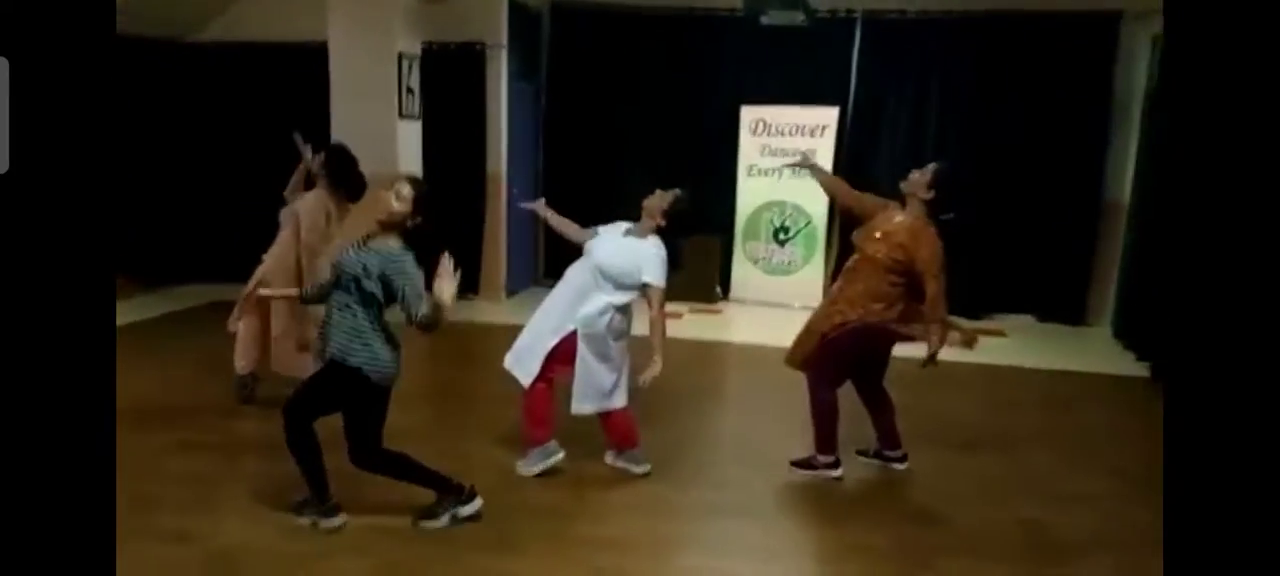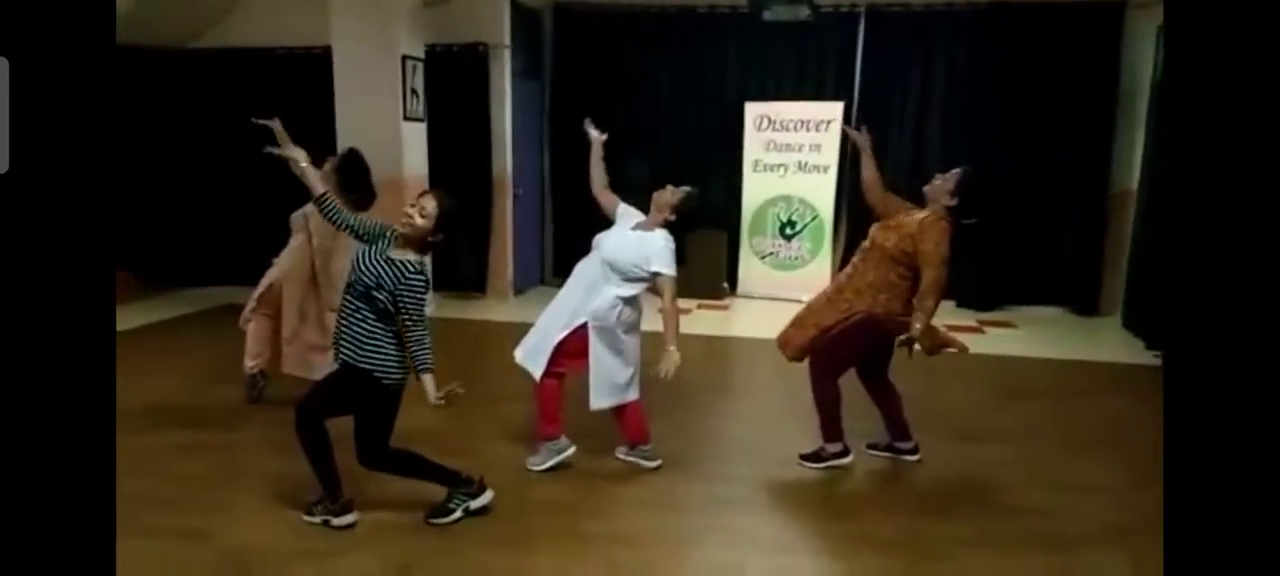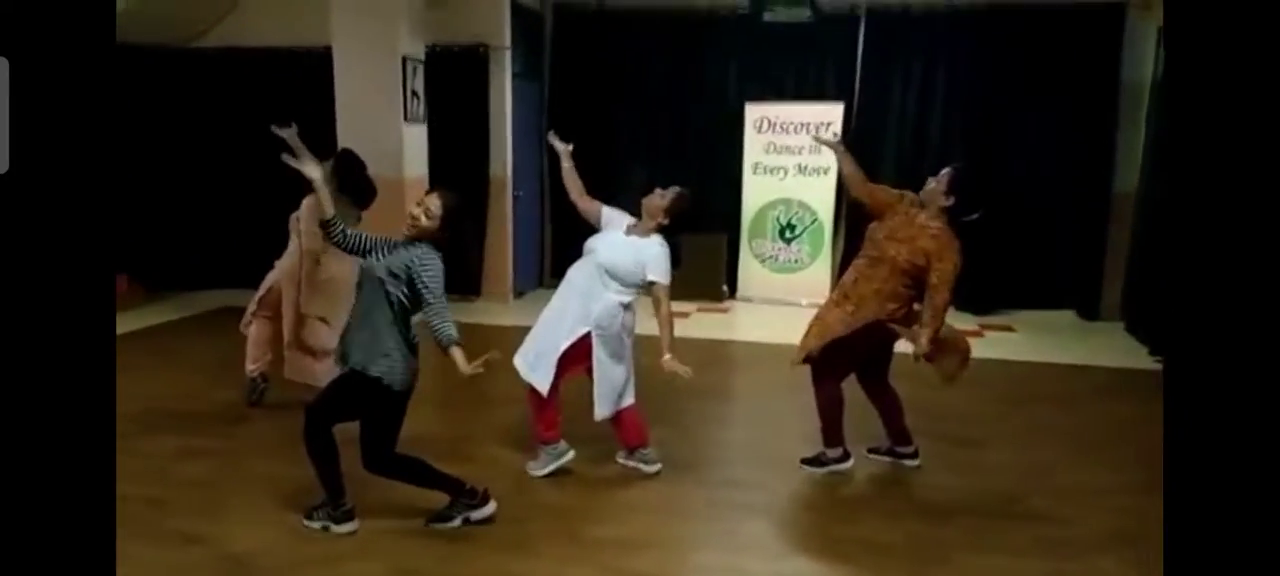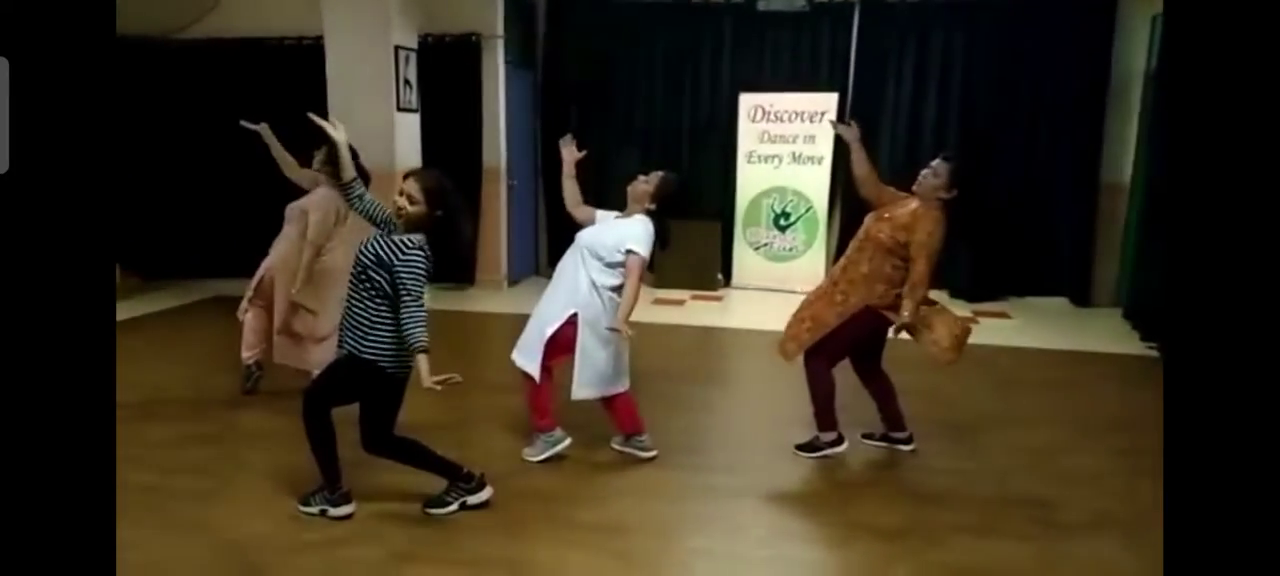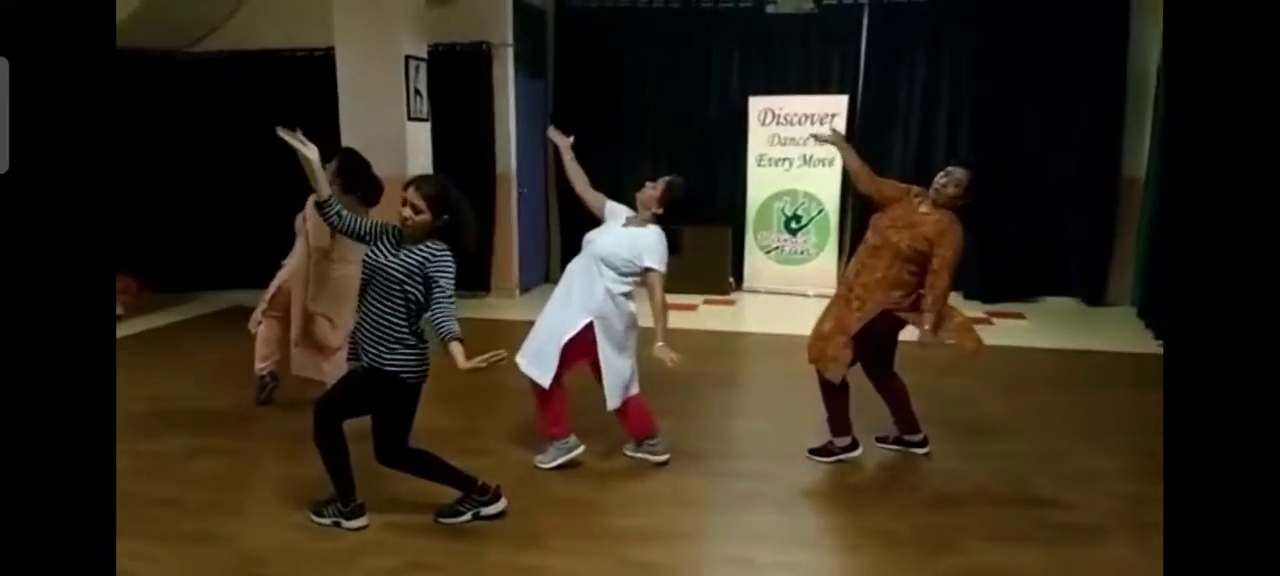
dt=0.5s
person 1, frame 1
left shoulder: (400, 259)
right shoulder: (365, 244)
left elbow: (421, 319)
right elbow: (332, 288)
left wrist: (440, 304)
right wrist: (285, 293)
left hip: (361, 362)
right hip: (352, 359)
left knee: (296, 413)
right knee: (366, 452)
left ankle: (322, 504)
right ankle: (455, 494)
person 1, frame 2
left shoulder: (411, 273)
right shoulder: (384, 239)
left elbow: (416, 330)
right elbow: (336, 215)
left wrist: (429, 384)
right wrist: (307, 168)
left hip: (375, 367)
right hip: (365, 364)
left knee: (309, 412)
right knee: (373, 452)
left ankle: (335, 502)
right ankle: (465, 487)
person 1, frame 3
left shoulder: (425, 257)
right shoulder: (390, 246)
left elbow: (436, 310)
right elbow: (338, 236)
left wrist: (460, 360)
right wrist: (318, 181)
left hip: (381, 370)
right hip: (373, 367)
left knee: (317, 416)
right knee: (379, 457)
left ankle: (337, 509)
right ankle: (469, 497)
person 1, frame 4
left shoulder: (410, 248)
right shoulder: (395, 227)
left elbow: (412, 308)
right elbow: (357, 198)
left wrist: (423, 368)
right wrist: (342, 145)
left hip: (376, 355)
right hip: (376, 353)
left knee: (315, 401)
right knee: (378, 438)
left ankle: (334, 494)
right ankle: (467, 482)
person 1, frame 5
left shoulder: (437, 255)
right shoulder: (389, 235)
left elbow: (442, 308)
right elbow: (337, 219)
left wrist: (460, 358)
right wrist: (314, 165)
left hip: (395, 367)
right hip: (380, 361)
left knee: (326, 412)
right knee: (392, 451)
left ankle: (347, 506)
right ankle: (480, 493)
person 2, frame 1
left shoulder: (922, 234)
right shoulder: (888, 211)
left elbow: (934, 286)
right elbow: (848, 195)
left wrist: (935, 335)
right wrist: (814, 168)
left hip: (868, 320)
right hip: (860, 315)
left knee: (820, 377)
right knee: (868, 383)
left ankle: (826, 458)
right ankle: (892, 451)
person 2, frame 2
left shoulder: (935, 226)
right shoulder: (911, 215)
left elbow: (933, 277)
right elbow: (876, 195)
left wrist: (920, 323)
right wrist: (865, 150)
left hip: (874, 314)
right hip: (872, 310)
left knee: (822, 367)
right knee: (874, 376)
left ankle: (835, 448)
right ankle: (903, 443)
person 2, frame 3
left shoulder: (942, 241)
right shoulder: (904, 206)
left elbow: (939, 293)
right elbow: (861, 188)
left wrist: (926, 336)
right wrist: (839, 150)
left hip: (875, 318)
right hip: (858, 310)
left knee: (824, 371)
right knee: (874, 380)
left ankle: (835, 452)
right ankle: (903, 447)
person 2, frame 4
left shoulder: (929, 217)
right shoulder: (906, 204)
left elbow: (921, 266)
right elbow: (870, 187)
left wrist: (909, 309)
right wrist: (854, 143)
left hip: (870, 304)
right hip: (862, 300)
left knee: (816, 357)
right knee: (867, 366)
left ankle: (829, 437)
right ankle: (898, 433)
person 2, frame 5
left shoulder: (947, 227)
right shoulder: (909, 198)
left elbow: (939, 278)
right elbow: (868, 182)
left wrist: (929, 323)
right wrist: (842, 145)
left hip: (883, 308)
right hip: (863, 300)
left knee: (830, 362)
right knee: (879, 370)
left ankle: (843, 442)
right ankle: (912, 436)
person 3, frame 1
left shoulder: (652, 253)
right shoulder: (622, 230)
left elbow: (656, 310)
right elbow: (581, 235)
left wrist: (657, 358)
right wrist: (546, 213)
left hip: (587, 325)
right hip: (571, 314)
left knee: (535, 373)
right knee: (605, 388)
left ankle: (542, 446)
right ankle: (628, 451)
person 3, frame 2
left shoulder: (660, 244)
right shoulder: (631, 219)
left elbow: (668, 298)
right elbow: (600, 190)
left wrist: (670, 347)
right wrist: (596, 146)
left hip: (597, 319)
right hip: (583, 310)
left knee: (545, 367)
right knee: (617, 381)
left ankle: (553, 441)
right ankle: (640, 446)
person 3, frame 3
left shoulder: (655, 249)
right shoulder: (619, 222)
left elbow: (662, 304)
right elbow: (580, 198)
left wrist: (667, 354)
right wrist: (564, 156)
left hip: (595, 325)
right hip: (574, 314)
left knee: (541, 374)
right knee: (614, 387)
left ankle: (552, 446)
right ankle: (639, 450)
person 3, frame 4
left shoulder: (640, 227)
right shoulder: (612, 219)
left elbow: (633, 275)
right elbow: (575, 208)
left wrist: (622, 318)
right wrist: (568, 165)
left hip: (584, 309)
right hip: (573, 304)
left knee: (534, 362)
right knee: (606, 375)
left ankle: (549, 434)
right ankle: (635, 436)
person 3, frame 5
left shoulder: (652, 238)
right shoulder: (619, 216)
left elbow: (657, 292)
right elbow: (585, 190)
left wrist: (660, 341)
right wrist: (564, 150)
left hip: (595, 317)
right hip: (578, 308)
left knee: (543, 367)
right knee: (617, 380)
left ankle: (561, 440)
right ankle: (648, 441)
person 4, frame 1
left shoulder: (315, 201)
right shoulder: (336, 200)
left elbow: (309, 247)
right elbow: (291, 194)
right wrist: (305, 163)
left hip: (285, 270)
left knee: (252, 314)
right knee: (307, 332)
left ankle: (246, 376)
person 4, frame 2
right shoulder: (339, 198)
left elbow: (322, 251)
left wrist: (327, 296)
right wrist: (278, 131)
left hip: (298, 273)
left knee: (262, 314)
right knee: (320, 332)
left ankle: (255, 374)
person 4, frame 3
left shoulder: (314, 205)
right shoulder: (349, 203)
left elbow: (310, 253)
left wrist: (306, 300)
right wrist: (295, 143)
left hip: (299, 277)
right hip: (339, 280)
left knee: (263, 317)
right knee: (326, 334)
left ankle: (256, 377)
person 4, frame 4
left shoulder: (324, 198)
right shoulder: (324, 187)
left elbow: (314, 246)
right elbow: (291, 169)
left wrist: (298, 288)
right wrist: (266, 134)
left hip: (293, 268)
right hip: (330, 272)
left knee: (258, 306)
right knee: (320, 323)
left ankle: (252, 364)
person 4, frame 5
right shoulder: (354, 203)
left elbow: (319, 253)
left wrist: (313, 299)
left hip: (309, 278)
right hip: (346, 281)
left knee: (271, 318)
right knee: (336, 336)
left ankle: (265, 376)
